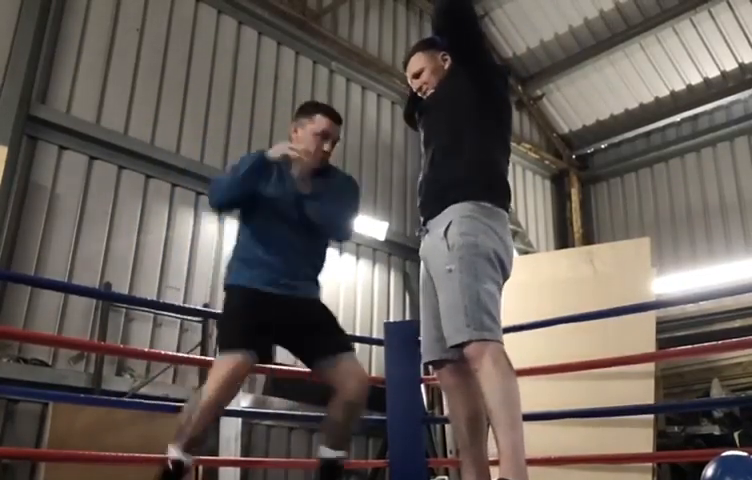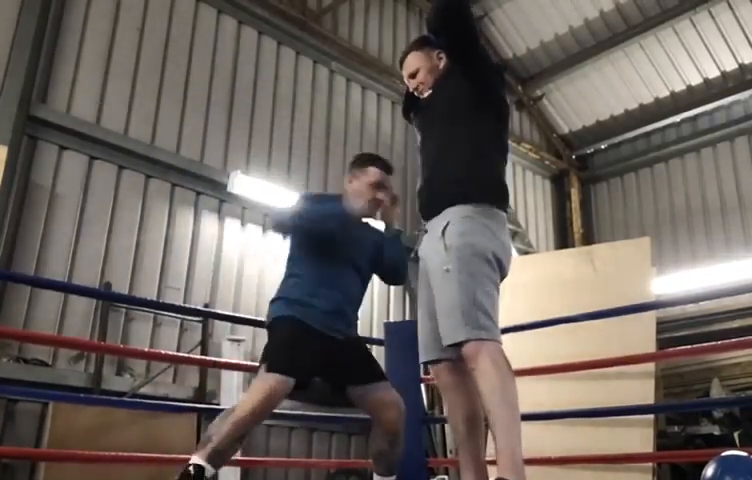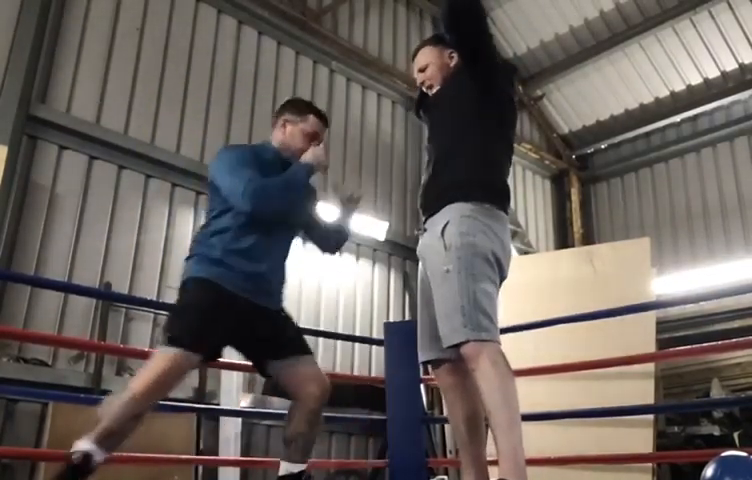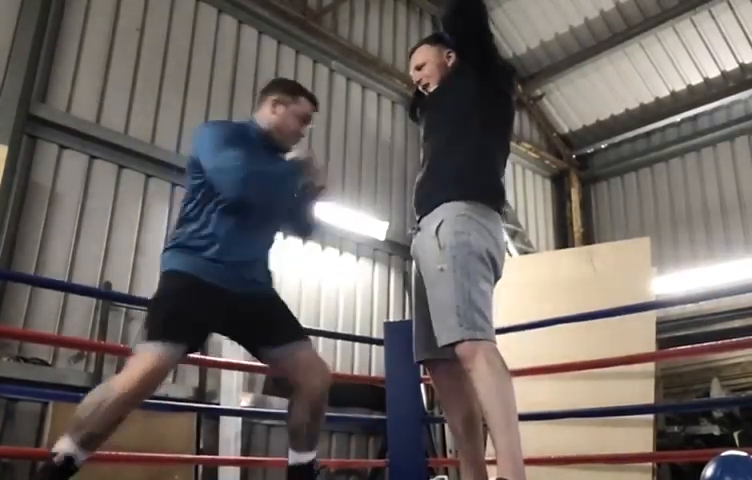
dt=0.5s
person 1, frame 1
left shoulder: (478, 80)
right shoulder: (439, 108)
right elbow: (411, 113)
right wrist: (420, 92)
left hip: (467, 220)
right hip: (438, 231)
left knee: (477, 344)
right knee: (448, 362)
person 1, frame 2
left shoulder: (474, 78)
right shoulder: (435, 107)
right elbow: (408, 109)
left hip: (466, 221)
right hip: (437, 232)
left knee: (476, 343)
right knee: (445, 361)
person 1, frame 3
left shoulder: (483, 78)
right shoulder: (446, 104)
right elbow: (424, 104)
left hip: (465, 220)
right hip: (440, 231)
left knee: (475, 344)
right knee: (446, 361)
person 1, frame 4
left shoulder: (481, 78)
right shoulder: (440, 105)
left hip: (459, 219)
right hip: (433, 227)
left knee: (471, 343)
right knee: (442, 360)
person 2, frame 1
left shoulder: (337, 183)
right shoulder: (263, 168)
left elbow: (340, 229)
right elbow: (219, 198)
left wrist: (305, 183)
right wrist: (265, 158)
left hip: (302, 296)
right hip: (251, 289)
left knee: (354, 383)
right knee: (228, 373)
person 2, frame 2
left shoulder: (372, 235)
right shoulder: (317, 205)
left elbow: (397, 275)
right elbow: (284, 222)
left wrist: (393, 228)
right wrist: (346, 210)
left hip: (342, 335)
right hip: (298, 322)
left knee: (391, 408)
right knee: (265, 395)
person 2, frame 3
left shoulder: (297, 187)
right shoulder: (235, 158)
left elbow: (327, 241)
right elbow: (254, 201)
left wrist: (344, 219)
right wrist: (305, 169)
left hip: (263, 300)
right hip: (213, 283)
left knee: (315, 388)
right knee: (163, 372)
person 2, frame 4
left shoulder: (277, 165)
right shoulder: (218, 134)
left elbow: (303, 227)
right elbow: (240, 185)
left wrist: (308, 188)
right wrist: (300, 179)
left hip: (250, 287)
right hip: (195, 274)
left knee: (315, 377)
right knee: (147, 372)
